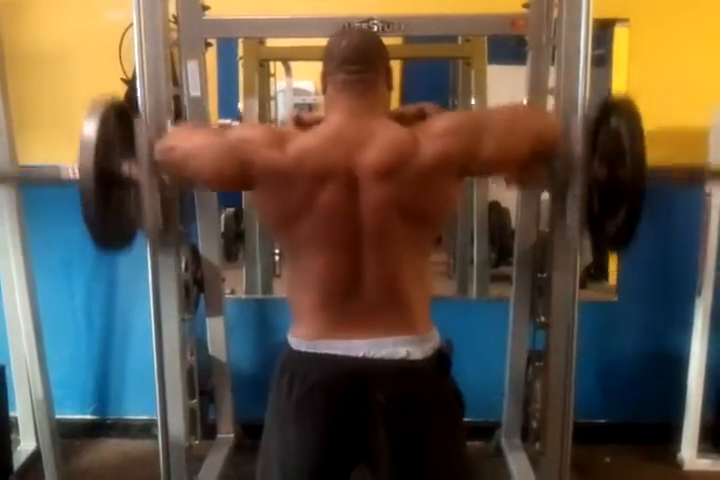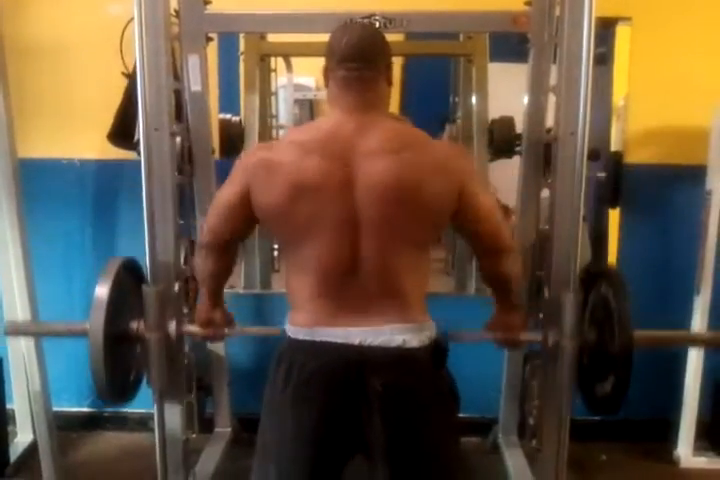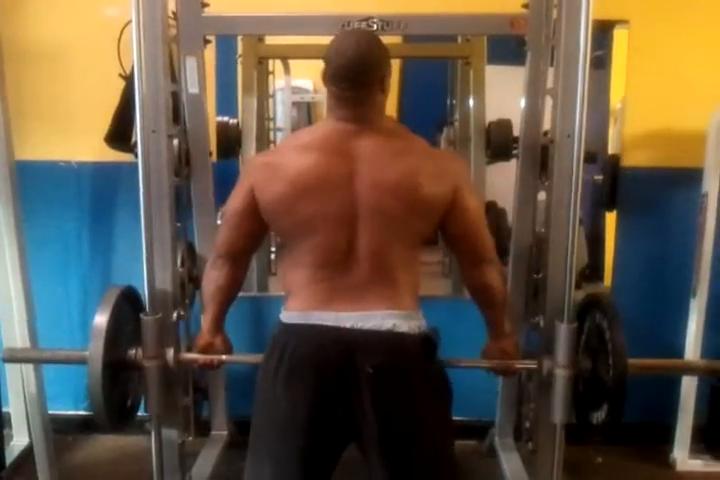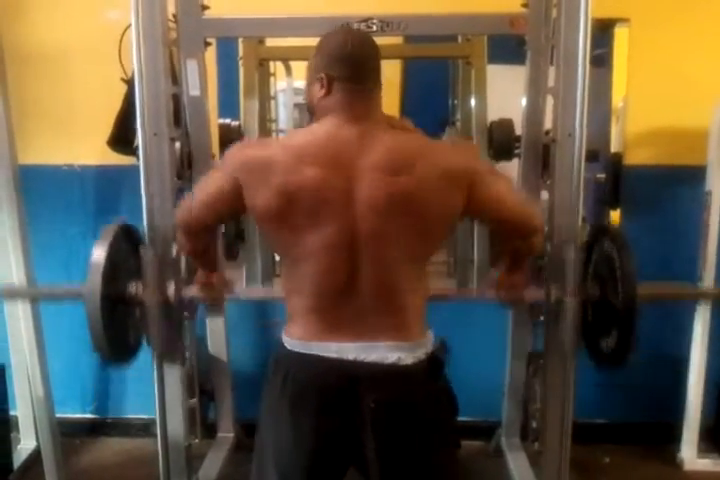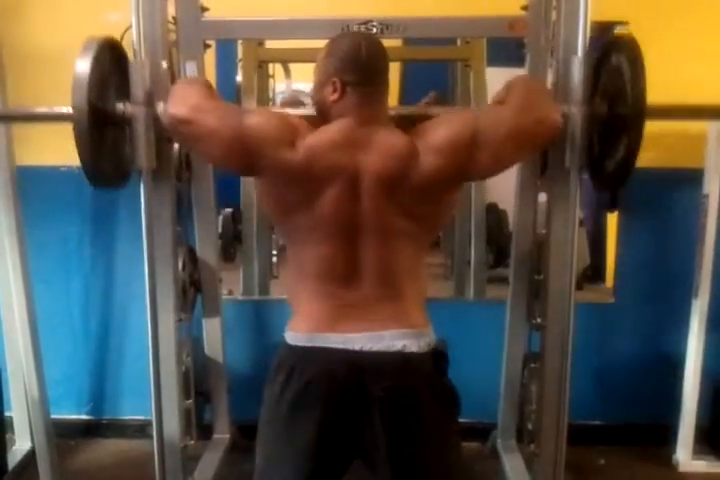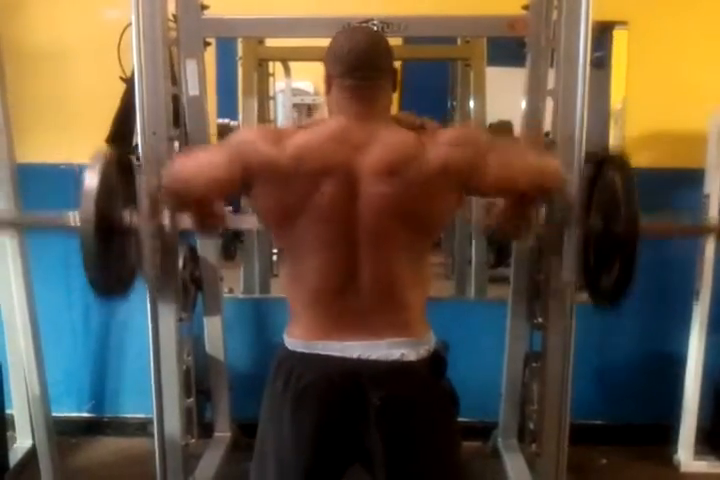
dt=0.5s
person 1, frame 1
left shoulder: (266, 152)
right shoulder: (437, 147)
left elbow: (171, 149)
right elbow: (543, 128)
left hip: (313, 368)
right hip: (409, 367)
person 1, frame 2
left shoulder: (266, 161)
right shoulder: (442, 161)
left elbow: (212, 244)
right elbow: (500, 251)
left wrist: (209, 305)
right wrist: (509, 310)
left hip: (310, 359)
right hip: (405, 359)
person 1, frame 3
left shoulder: (271, 164)
right shoulder: (437, 167)
left elbow: (227, 257)
right elbow: (481, 263)
left wrist: (211, 327)
right wrist: (500, 333)
left hip: (303, 345)
right hip: (396, 348)
person 1, frame 4
left shoulder: (261, 162)
right shoulder: (445, 164)
left elbow: (190, 221)
right elbow: (527, 226)
left wrist: (208, 268)
right wrist: (514, 271)
left hip: (307, 369)
right hip: (403, 372)
person 1, frame 5
left shoulder: (282, 150)
right shoulder: (435, 154)
left elbow: (182, 112)
right elbow: (544, 116)
left wrist: (195, 86)
right wrist: (516, 90)
left hip: (311, 363)
right hip: (406, 363)
person 1, frame 6
left shoulder: (269, 153)
right shoulder: (443, 156)
left elbow: (177, 180)
right elbow: (548, 173)
left wrist: (205, 210)
right wrist: (517, 209)
left hip: (309, 366)
right hip: (404, 366)
